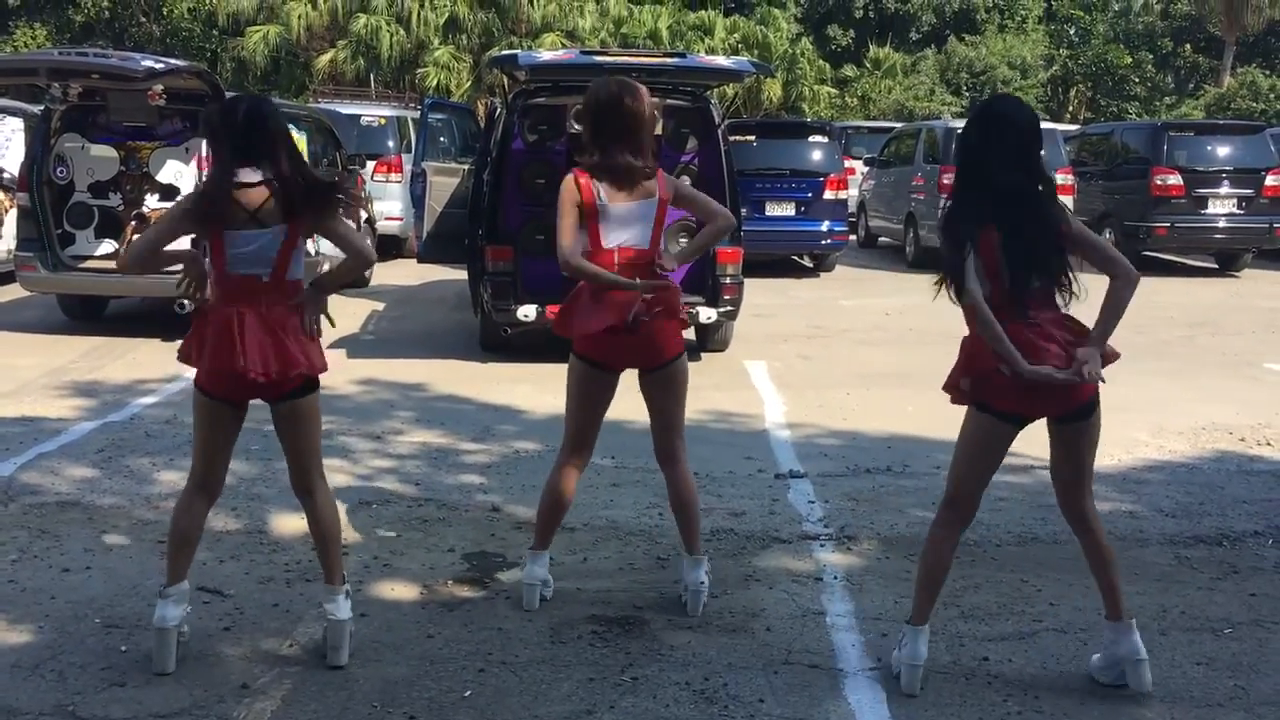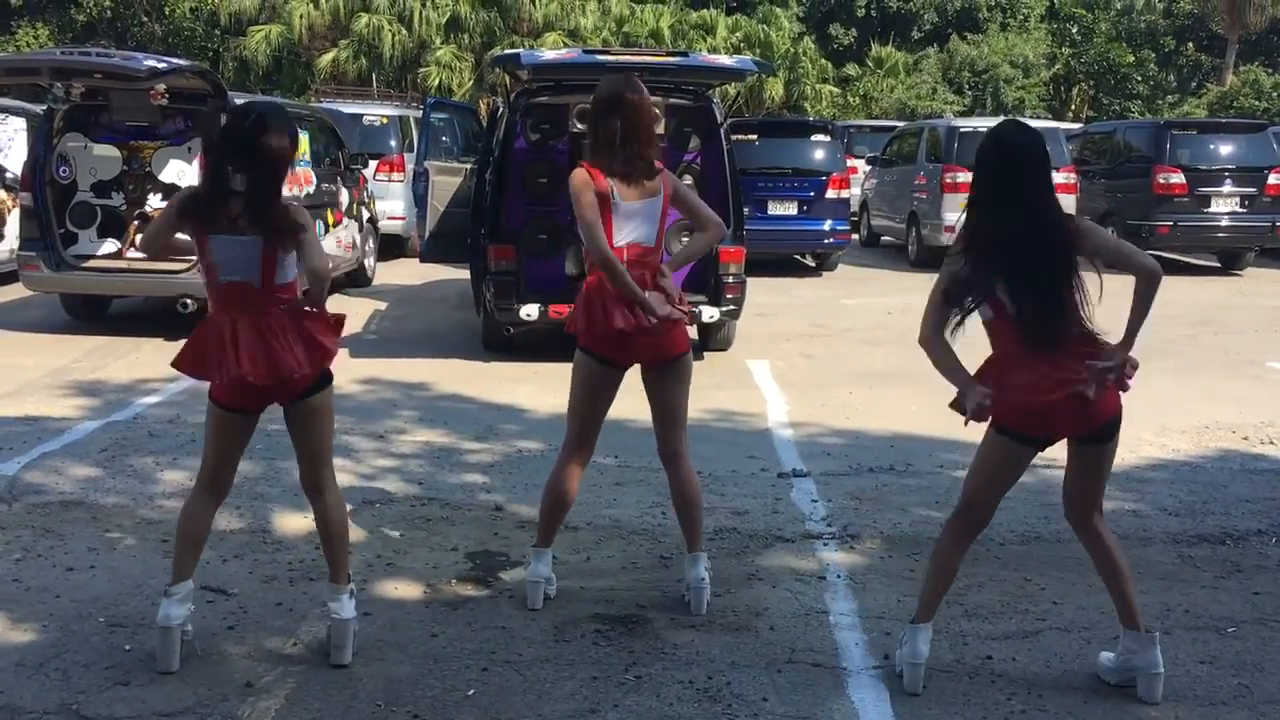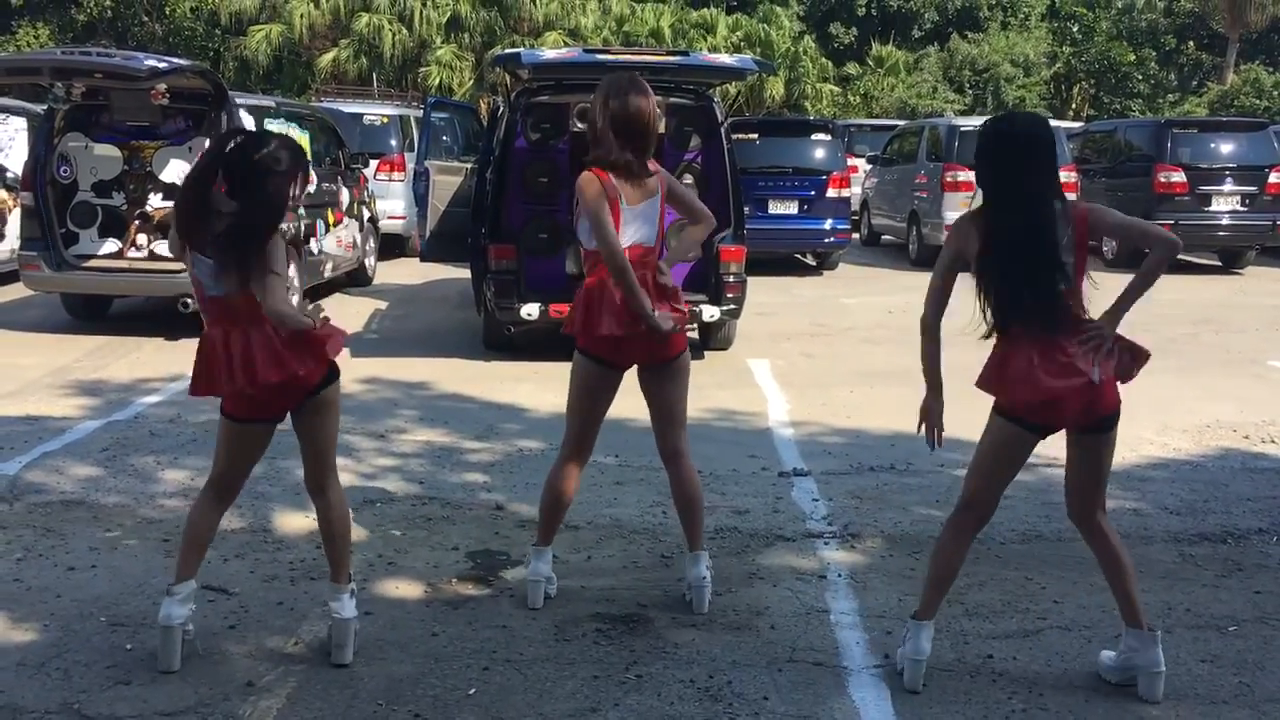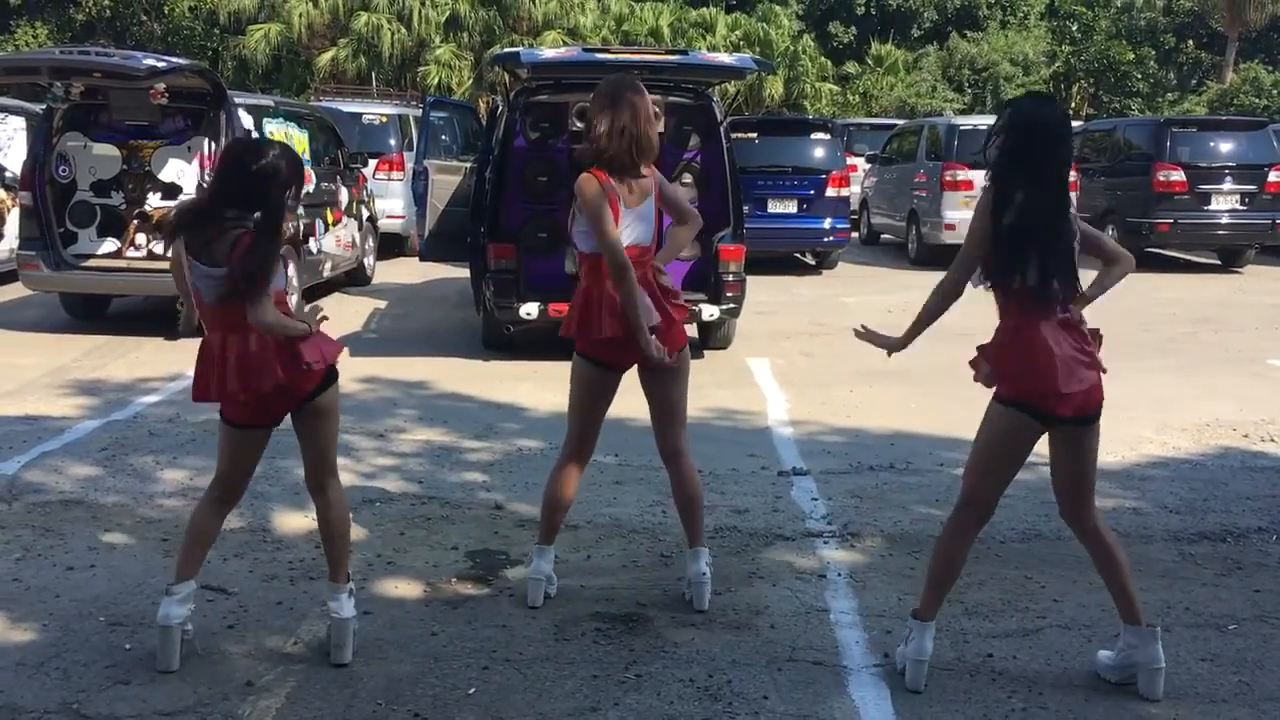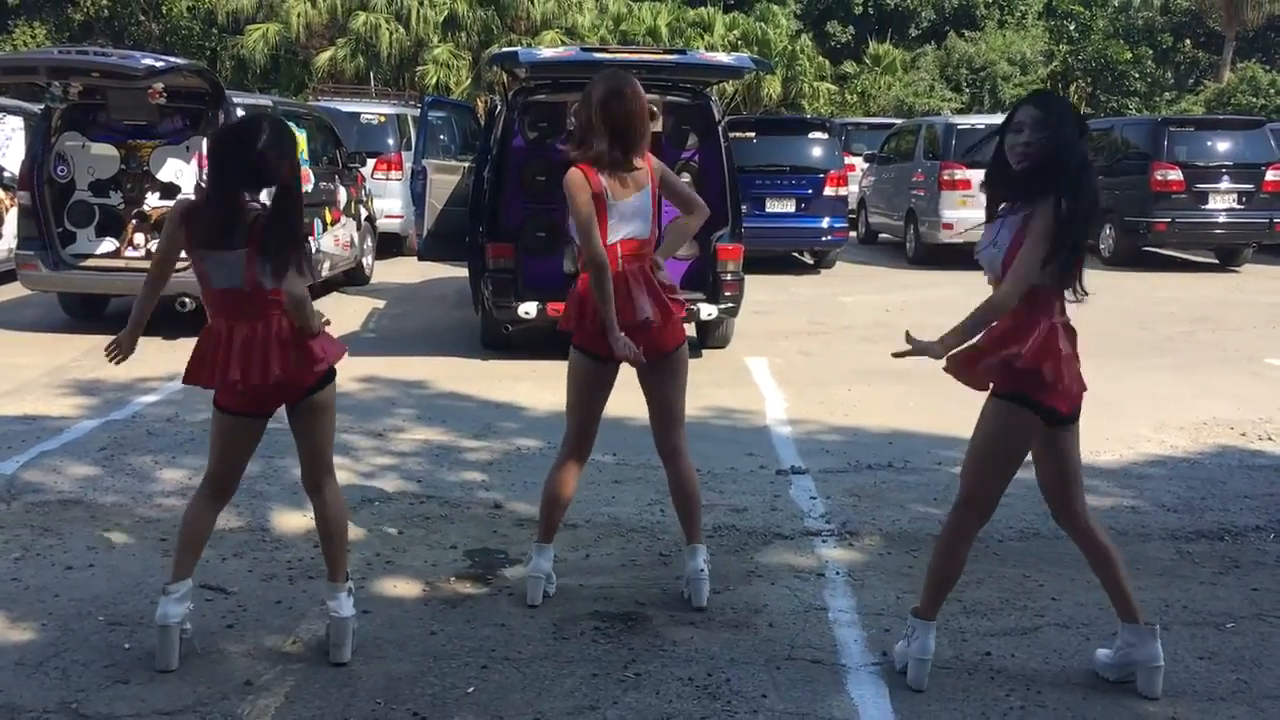
dt=0.1s
person 1, frame 1
left shoulder: (965, 220)
right shoulder: (1050, 213)
left elbow: (972, 299)
right elbow: (1124, 274)
left wrist: (1017, 365)
right wrist: (1094, 342)
left hip: (1004, 380)
right hip: (1068, 370)
left knee: (954, 512)
right knee: (1079, 507)
left ankle: (914, 638)
right ankle: (1123, 640)
person 1, frame 2
left shoulder: (974, 247)
right shoulder: (1070, 231)
left elbow: (931, 333)
right elbow: (1149, 272)
left wrist: (969, 387)
right wrist: (1119, 352)
left hip: (1025, 399)
right hip: (1091, 390)
left knee: (966, 520)
right knee: (1087, 521)
left ankle: (917, 636)
right ankle: (1140, 648)
person 1, frame 3
left shoulder: (976, 228)
right shoulder: (1079, 218)
left elbow: (931, 314)
right elbow: (1166, 247)
left wrist: (934, 388)
right wrist: (1114, 315)
left hip: (1031, 388)
right hip: (1092, 379)
left knee: (970, 512)
right knee: (1089, 517)
left ankle: (919, 635)
right ankle: (1142, 645)
person 1, frame 4
left shoulder: (1003, 201)
right shoulder: (1055, 207)
left elbow: (955, 281)
right elbow: (1121, 260)
left wrist: (902, 339)
right wrist: (1077, 303)
left hip: (1026, 375)
right hip: (1074, 370)
left knee: (971, 511)
right knee: (1082, 513)
left ankle: (919, 637)
right ankle: (1140, 644)
person 1, frame 5
left shoulder: (1048, 206)
right shoulder: (1014, 203)
left elbow: (1015, 289)
left wrist: (945, 343)
left hip: (1031, 368)
right hip: (1036, 369)
left knee: (968, 510)
right knee: (1072, 514)
left ankle: (919, 636)
right ankle: (1138, 640)
person 2, frame 1
left shoulder: (203, 204)
right shoulder: (298, 199)
left elbow: (131, 259)
right elbow: (362, 254)
left wrist: (187, 261)
right wrist: (316, 296)
left hip: (227, 350)
right hip: (291, 348)
left knee: (203, 485)
right knee: (310, 482)
left ankle: (172, 602)
right ankle: (338, 599)
person 2, frame 2
left shoulder: (195, 204)
right shoulder: (284, 212)
left elbow: (150, 244)
right elbow: (321, 271)
right wrist: (313, 304)
left hip: (232, 355)
right hip: (296, 351)
left knee: (210, 487)
right knee: (321, 482)
left ankle: (176, 601)
right ankle: (341, 599)
person 2, frame 3
left shoulder: (191, 212)
right shoulder: (259, 233)
right elbow: (273, 309)
right wrist: (311, 323)
left hip: (238, 368)
right hip: (295, 359)
left knee: (219, 488)
right knee: (324, 483)
left ankle: (178, 600)
right ankle: (342, 599)
person 2, frame 4
left shoulder: (188, 220)
right shoulder: (259, 243)
left elbow: (183, 276)
right elbow: (261, 318)
right wrist: (305, 327)
left hip: (237, 373)
right hip: (293, 364)
left knee: (222, 492)
right knee: (325, 484)
left ankle: (177, 601)
right ankle: (341, 600)
person 2, frame 5
left shoulder: (193, 217)
right shoulder: (283, 222)
left elbow: (153, 283)
right elbow: (293, 298)
left wrist: (130, 333)
right wrist: (310, 332)
left hip: (238, 364)
right hip: (297, 357)
left knee: (216, 488)
right knee: (323, 484)
left ankle: (175, 599)
right ankle: (340, 599)
person 3, frame 1
left shoulder: (577, 182)
right shoulder: (660, 180)
left elbow: (569, 257)
right elbow: (722, 221)
left wrist: (623, 285)
right wrist: (673, 263)
left hip: (598, 327)
right hip: (657, 326)
left knee: (572, 454)
right knee: (672, 455)
left ankle: (536, 565)
right ankle: (696, 570)
person 3, frame 2
left shoulder: (584, 178)
right shoulder: (662, 178)
left elbow: (598, 251)
right elbow: (714, 228)
left wrist: (640, 298)
right wrist: (668, 269)
left hip: (607, 323)
right hip: (664, 324)
left knee: (575, 451)
right knee: (675, 453)
left ankle: (540, 564)
right ankle: (697, 568)
person 3, frame 3
left shoulder: (591, 181)
right shoulder: (656, 174)
left elbow: (615, 257)
right elbow: (703, 219)
left wrist: (644, 318)
right wrist: (667, 264)
left hip: (607, 322)
right hip: (661, 313)
left knee: (574, 451)
right knee: (675, 451)
left ankle: (539, 563)
right ankle: (698, 567)
person 3, frame 4
left shoulder: (590, 183)
right shoulder: (649, 175)
left elbow: (615, 258)
right elbow: (691, 220)
left wrist: (637, 328)
right wrist: (662, 263)
left hip: (603, 323)
right hip: (660, 313)
left knee: (575, 452)
right knee: (676, 450)
left ankle: (541, 563)
right ankle: (698, 564)
person 3, frame 5
left shoulder: (580, 177)
right shoulder: (649, 166)
left elbow: (594, 256)
right elbow: (698, 211)
left wrist: (611, 329)
right wrist: (662, 251)
left hip: (599, 312)
right hip: (656, 308)
left knee: (575, 447)
right knee: (673, 447)
left ankle: (540, 562)
right ankle: (697, 562)
